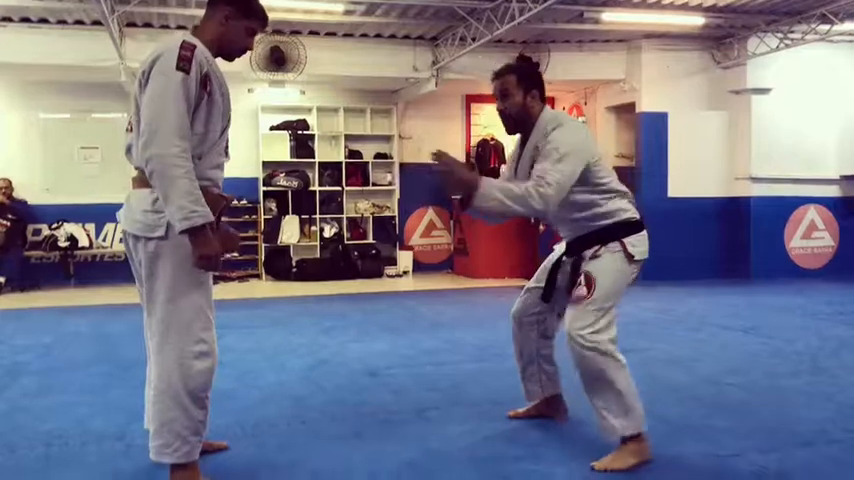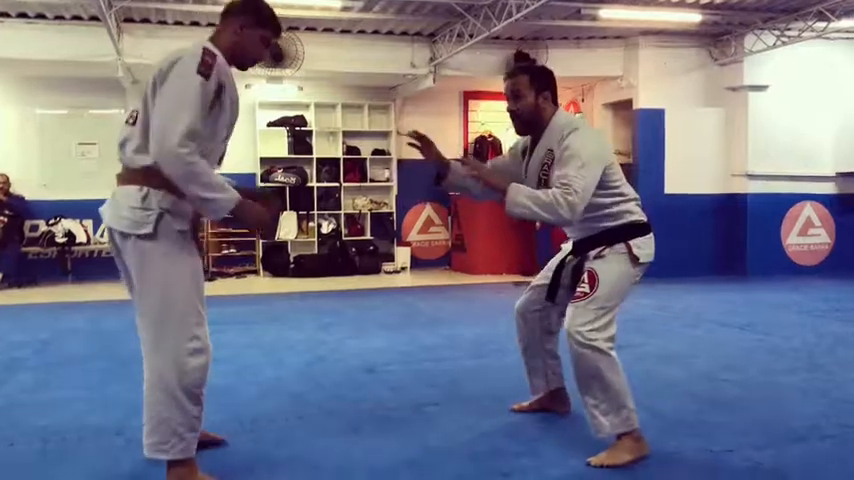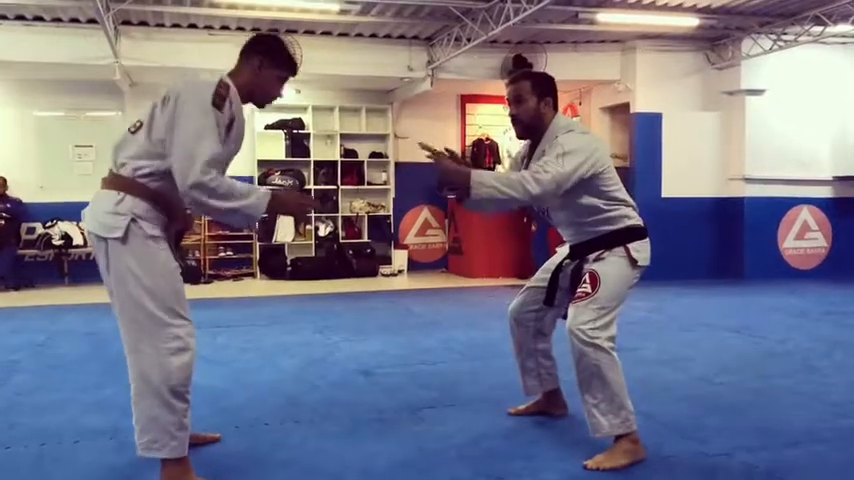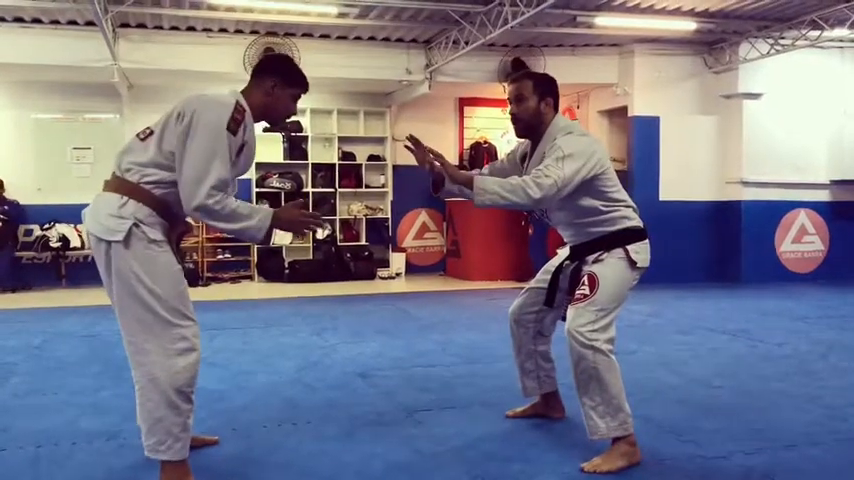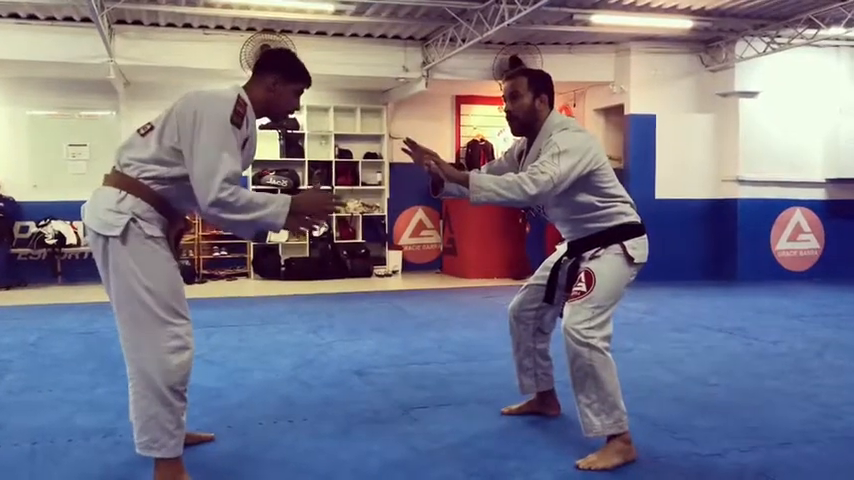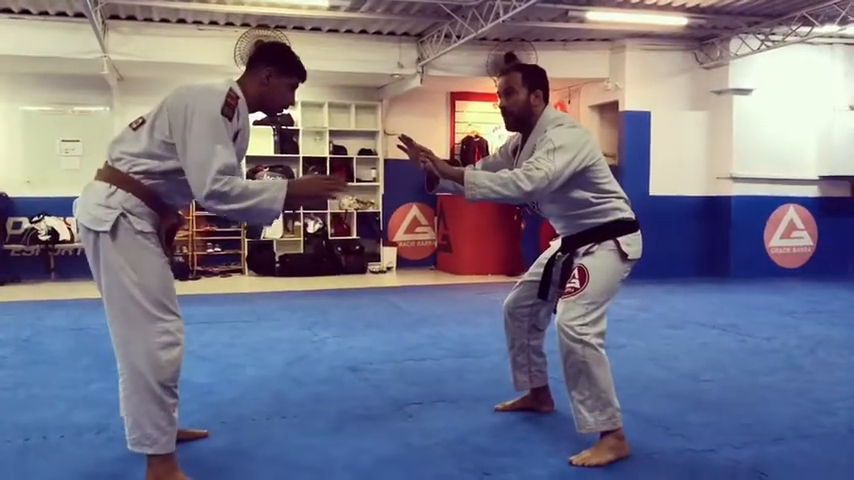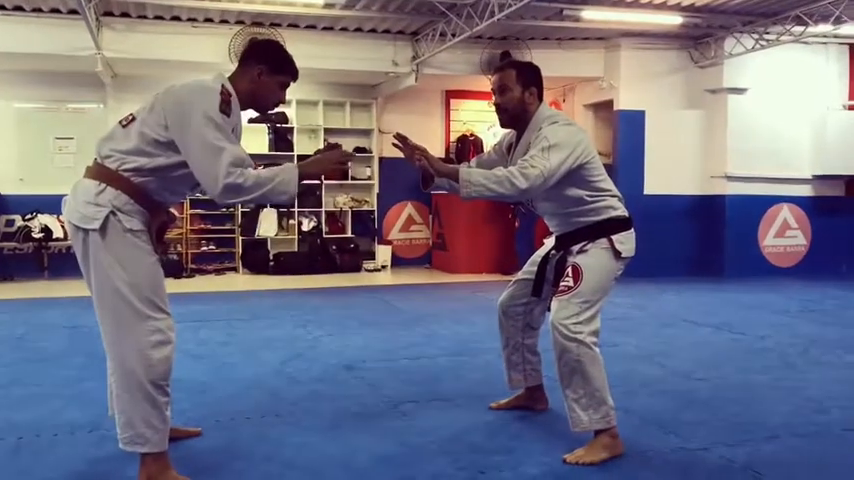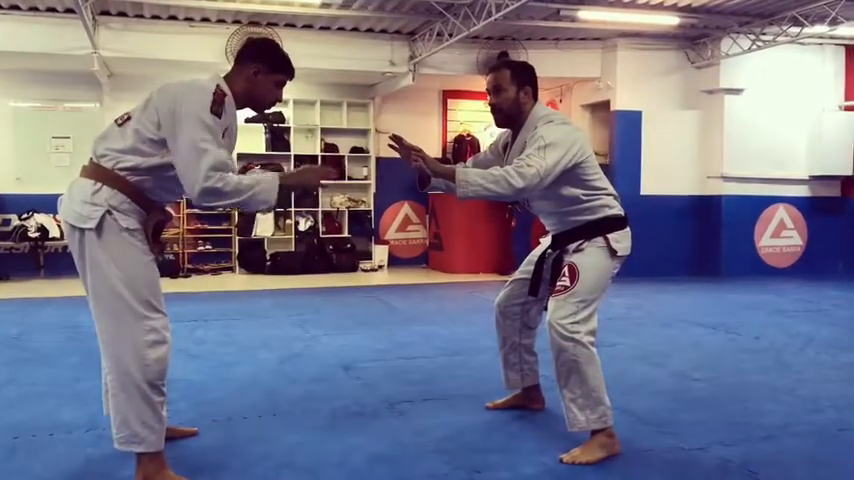
dt=0.3s
person 1, frame 1
left shoulder: (197, 66)
right shoulder: (182, 57)
right elbow: (164, 151)
left wrist: (208, 219)
right wrist: (198, 227)
left hip: (172, 215)
right hip: (167, 217)
left knee: (173, 336)
right knee: (188, 343)
left ankle: (177, 435)
person 1, frame 2
left shoulder: (205, 70)
right shoulder: (200, 62)
right elbow: (174, 150)
left wrist: (233, 202)
right wrist: (234, 206)
left hip: (154, 209)
right hip: (154, 212)
left knee: (168, 334)
right knee: (181, 340)
left ankle: (176, 430)
person 1, frame 3
left shoulder: (226, 108)
right shoulder: (208, 94)
left elbow: (204, 184)
right elbow: (198, 180)
left wrist: (269, 205)
right wrist: (271, 201)
left hip: (138, 218)
right hip: (126, 218)
left knee: (159, 336)
right knee: (166, 340)
left ankle: (168, 431)
person 1, frame 4
left shoulder: (233, 122)
right shoulder: (220, 113)
left elbow: (211, 197)
right elbow: (203, 200)
left wrist: (272, 219)
right wrist: (272, 219)
left hip: (135, 220)
right hip: (128, 221)
left knee: (157, 338)
right knee: (172, 342)
left ankle: (168, 433)
person 1, frame 5
left shoulder: (235, 115)
right shoulder: (223, 109)
left elbow: (214, 197)
right elbow: (218, 197)
left wrist: (281, 215)
right wrist: (289, 206)
left hip: (134, 216)
right hip: (127, 217)
left knee: (154, 335)
right knee: (164, 340)
left ankle: (163, 429)
person 1, frame 6
left shoulder: (228, 110)
right shoulder: (213, 102)
left elbow: (215, 188)
right elbow: (215, 189)
left wrist: (281, 199)
right wrist: (290, 191)
left hip: (129, 211)
right hip: (118, 211)
left knee: (147, 330)
right knee: (155, 336)
left ankle: (155, 425)
person 1, frame 7
left shoulder: (217, 105)
right shoulder: (205, 100)
left elbow: (214, 181)
right elbow: (228, 181)
right wrist: (302, 170)
left hip: (119, 209)
right hip: (107, 210)
left knee: (136, 329)
right knee: (145, 334)
left ankle: (148, 423)
person 1, frame 8
left shoulder: (215, 106)
right shoulder: (200, 99)
left elbow: (204, 181)
right elbow: (207, 184)
right wrist: (285, 181)
left hip: (116, 209)
right hip: (103, 208)
left knee: (131, 328)
right knee: (141, 333)
left ankle: (142, 422)
person 2, frame 1
left shoulder: (565, 136)
right shoulder: (526, 144)
left elbow: (539, 199)
right elbow: (509, 200)
left wrist: (473, 184)
right wrist: (470, 190)
left hip: (613, 243)
right hip: (578, 246)
left knee: (586, 333)
right knee: (528, 315)
left ankle: (634, 440)
right ankle: (549, 399)
person 2, frame 2
left shoulder: (578, 139)
right shoulder: (531, 144)
left elbow: (566, 205)
right elbow: (490, 179)
left wrist: (503, 189)
right wrist: (443, 165)
left hip: (620, 243)
right hip: (584, 244)
left knee: (584, 330)
right knee: (533, 311)
left ankle: (630, 437)
right ankle: (554, 395)
person 2, frame 3
left shoulder: (575, 143)
right shoulder: (532, 149)
left elbow: (531, 187)
right elbow: (502, 199)
left wrist: (465, 177)
right wrist: (460, 182)
left hip: (617, 248)
right hip: (579, 248)
left knee: (586, 330)
right knee: (525, 313)
left ankle: (628, 439)
right ankle: (550, 396)
person 2, frame 4
left shoulder: (574, 144)
right shoulder: (530, 149)
left elbow: (536, 191)
right elbow: (488, 179)
left wrist: (463, 179)
right wrist: (440, 174)
left hip: (617, 248)
right hip: (579, 249)
left knee: (585, 331)
right knee: (526, 315)
left ankle: (624, 441)
right ankle: (548, 399)
person 2, frame 5
left shoulder: (570, 140)
right shoulder: (527, 146)
left elbow: (531, 187)
right elbow: (489, 177)
left wrist: (457, 177)
right wrist: (440, 174)
left hip: (614, 245)
right hip: (577, 245)
left knee: (581, 329)
right knee: (525, 312)
left ankle: (619, 439)
right ankle: (544, 396)
person 2, frame 6
left shoulder: (565, 136)
right shoulder: (522, 141)
left elbow: (526, 183)
right elbow: (483, 173)
left wrist: (451, 173)
right wrist: (435, 171)
left hip: (608, 241)
right hip: (571, 241)
left knee: (575, 325)
right knee: (520, 309)
left ankle: (612, 436)
right ankle: (538, 392)
person 2, frame 7
left shoulder: (559, 134)
right shoulder: (516, 139)
left elbow: (522, 181)
right elbow: (477, 171)
left wrist: (447, 171)
right wrist: (431, 169)
left hip: (601, 239)
right hip: (565, 239)
left knee: (569, 324)
right knee: (514, 307)
left ankle: (606, 435)
right ankle: (531, 391)
person 2, frame 8
left shoulder: (555, 133)
right shoulder: (513, 138)
left elbow: (519, 180)
right elbow: (473, 170)
left wrist: (443, 171)
right wrist: (427, 169)
left hip: (597, 238)
right hip: (561, 238)
left knee: (566, 324)
right knee: (512, 307)
left ankle: (602, 434)
right ankle: (529, 390)
